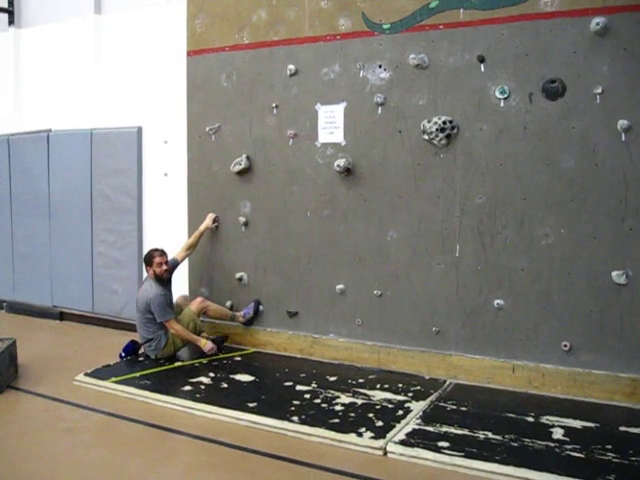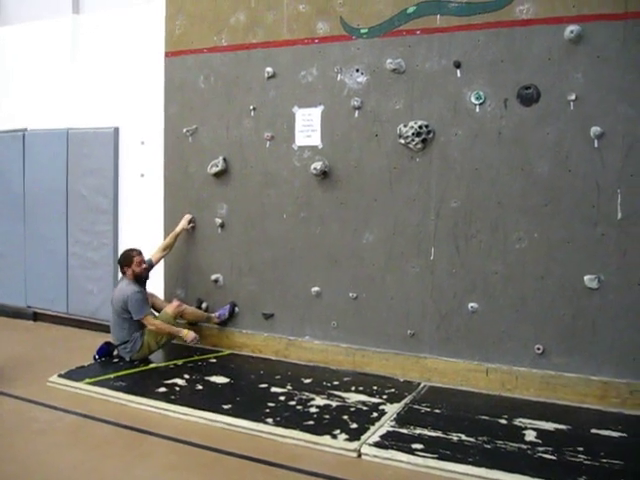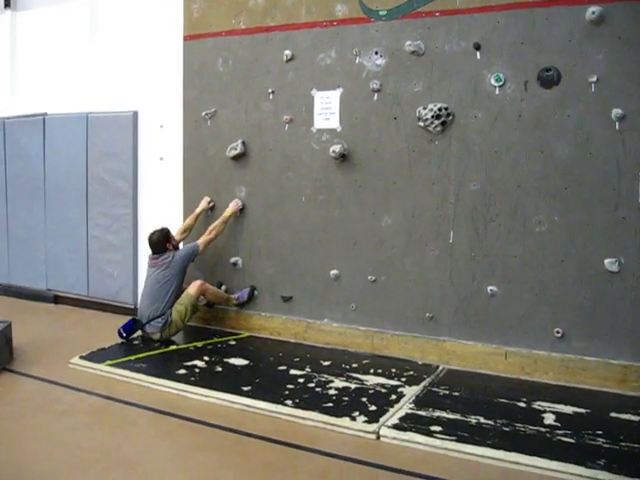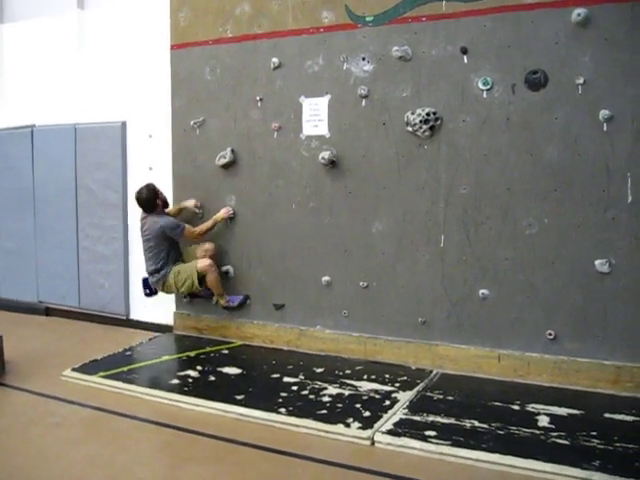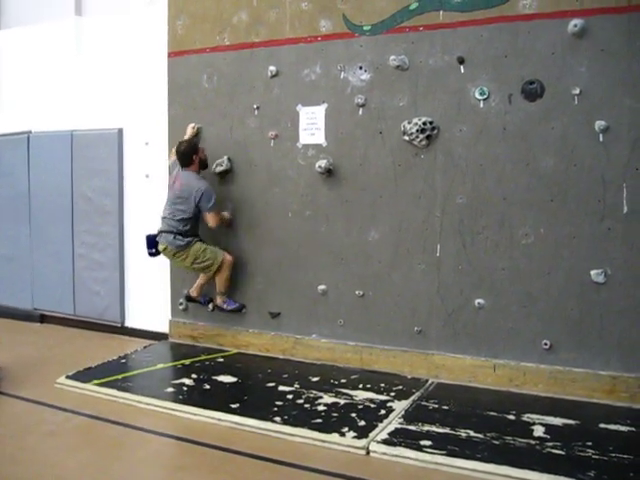
dt=1s
person 1, frame 1
left shoulder: (162, 274)
right shoulder: (156, 295)
left elbow: (185, 251)
right elbow: (173, 328)
left wrist: (203, 228)
right wrist: (201, 342)
left hip: (157, 336)
right hip: (160, 346)
left knee: (184, 300)
right knee: (200, 302)
left ankle: (205, 337)
right ankle: (240, 317)
person 1, frame 2
left shoulder: (135, 278)
right shoulder: (132, 293)
left elbow: (161, 251)
right elbow: (152, 325)
left wrist: (179, 229)
right wrist: (183, 333)
left hip: (129, 342)
right hip: (134, 348)
left knee: (149, 297)
right knee: (177, 306)
right ankle: (214, 318)
person 1, frame 3
left shoulder: (154, 258)
right shoulder: (177, 259)
left elbow: (182, 232)
right elbow: (209, 235)
left wrist: (199, 210)
right wrist: (229, 211)
left hip: (148, 325)
right hip: (160, 328)
right knee: (199, 285)
left ankle: (207, 298)
right ankle: (233, 300)
person 1, frame 4
left shoulder: (148, 216)
right shoulder: (162, 224)
left elbow: (168, 215)
right elbow: (195, 233)
left wrist: (182, 205)
right wrist: (218, 217)
right hip: (164, 277)
left knee: (208, 248)
right knee: (208, 264)
left ankle: (196, 286)
right ankle: (224, 300)
person 1, frame 5
left shoulder: (176, 173)
right shoulder: (202, 187)
left elbow: (175, 154)
right elbow: (213, 222)
left wrist: (188, 137)
right wrist: (223, 217)
left hip: (168, 239)
right hip: (178, 244)
left knee: (216, 258)
right knee: (226, 260)
left ankle: (195, 292)
right ankle: (221, 300)
